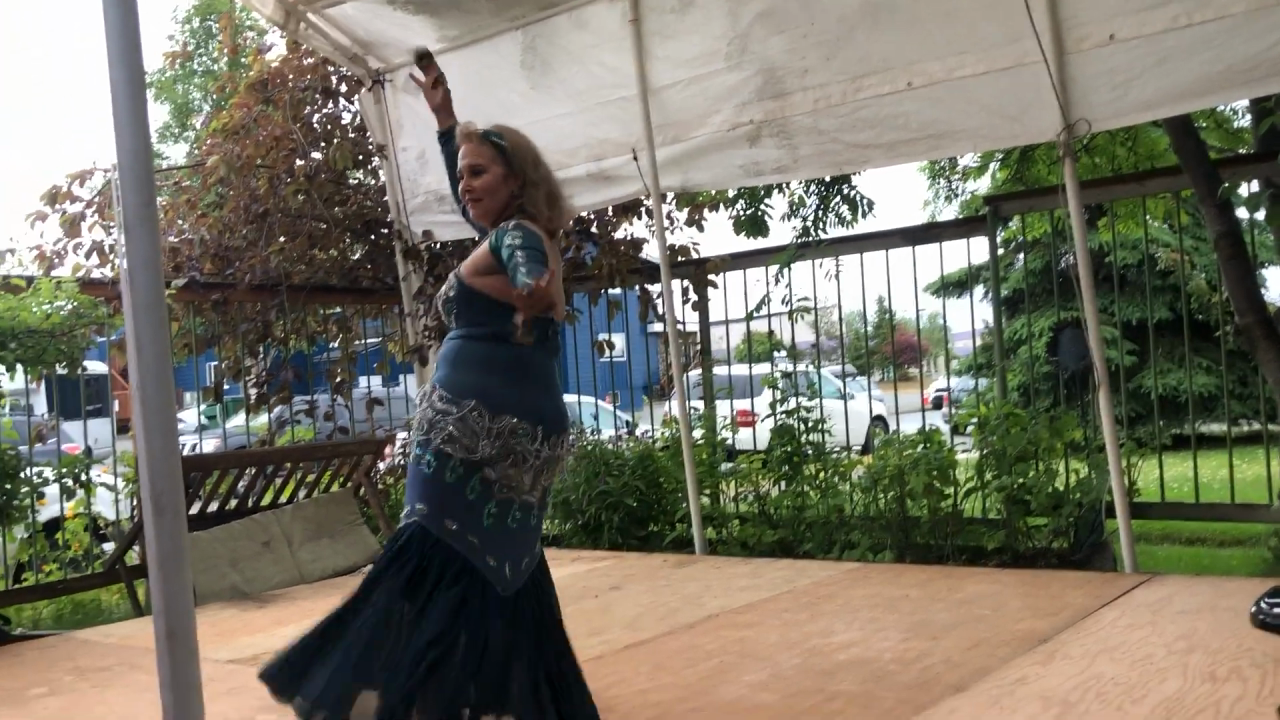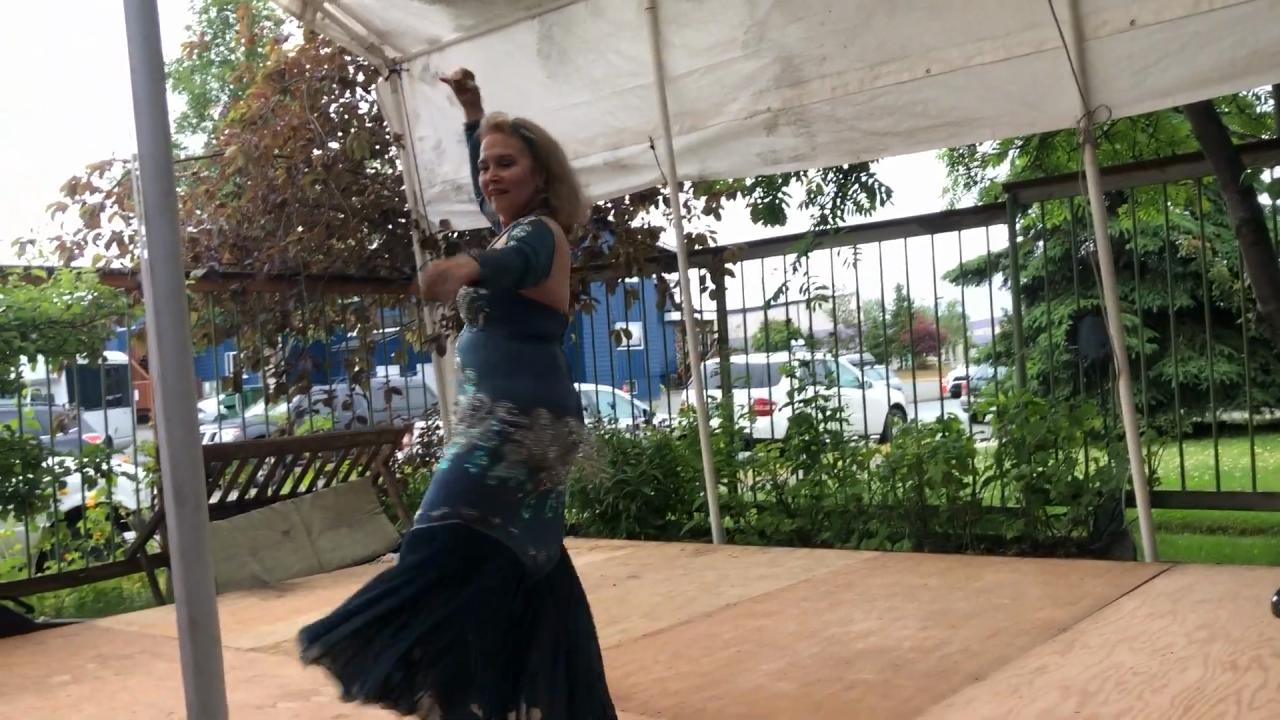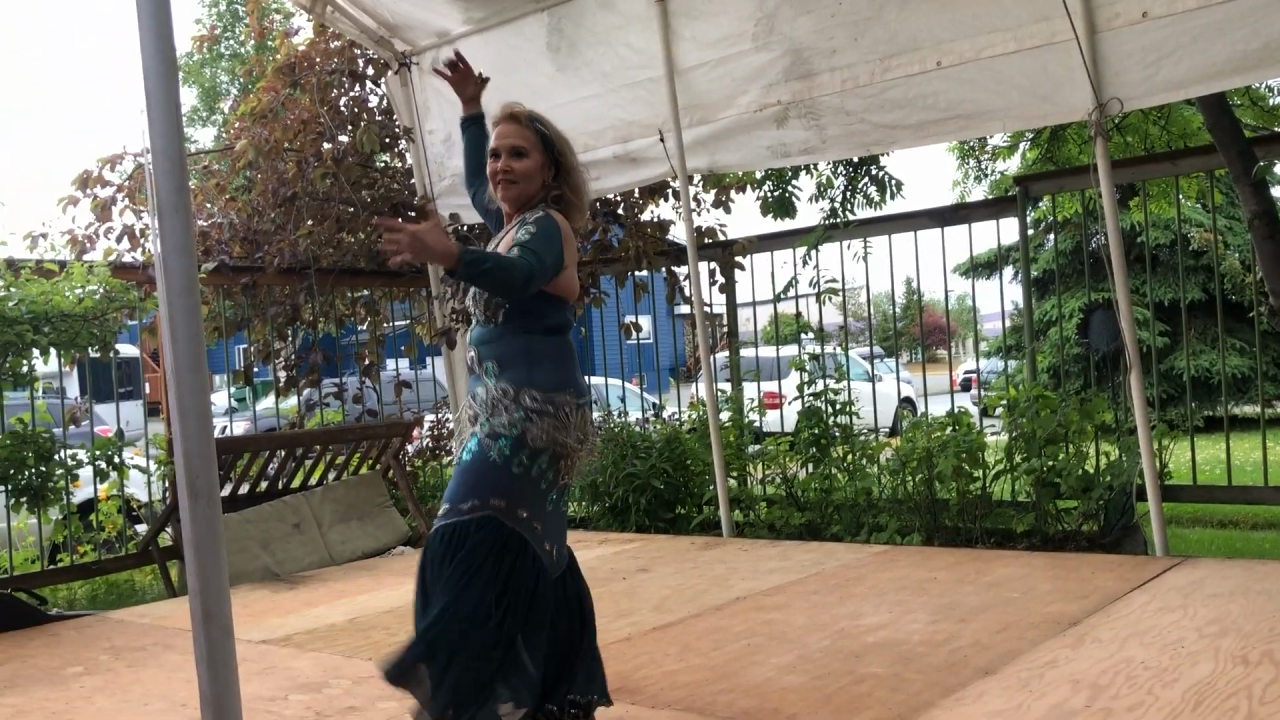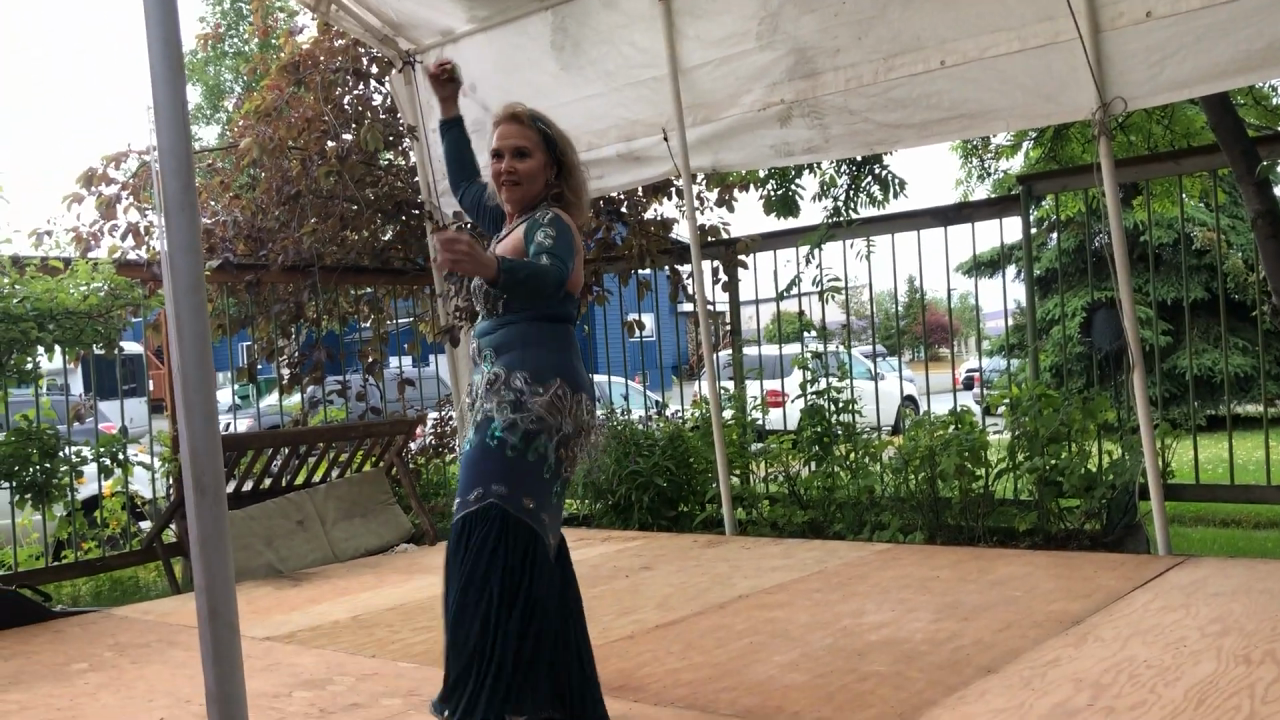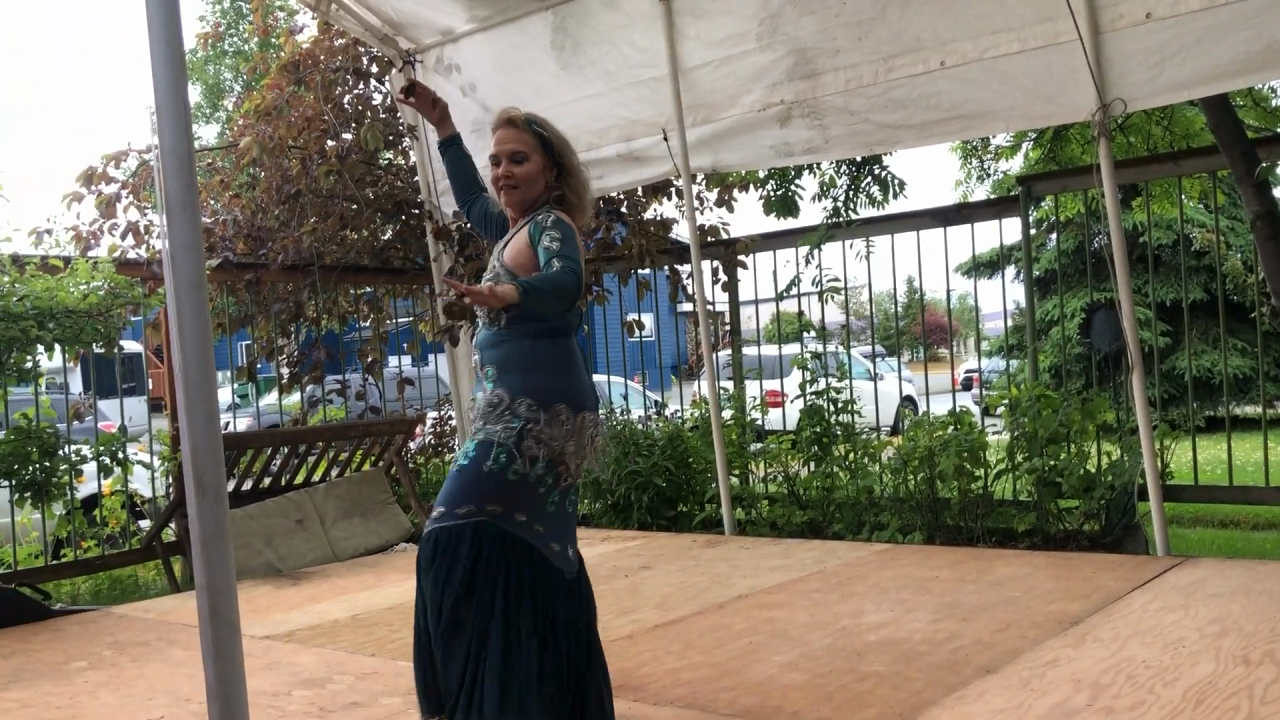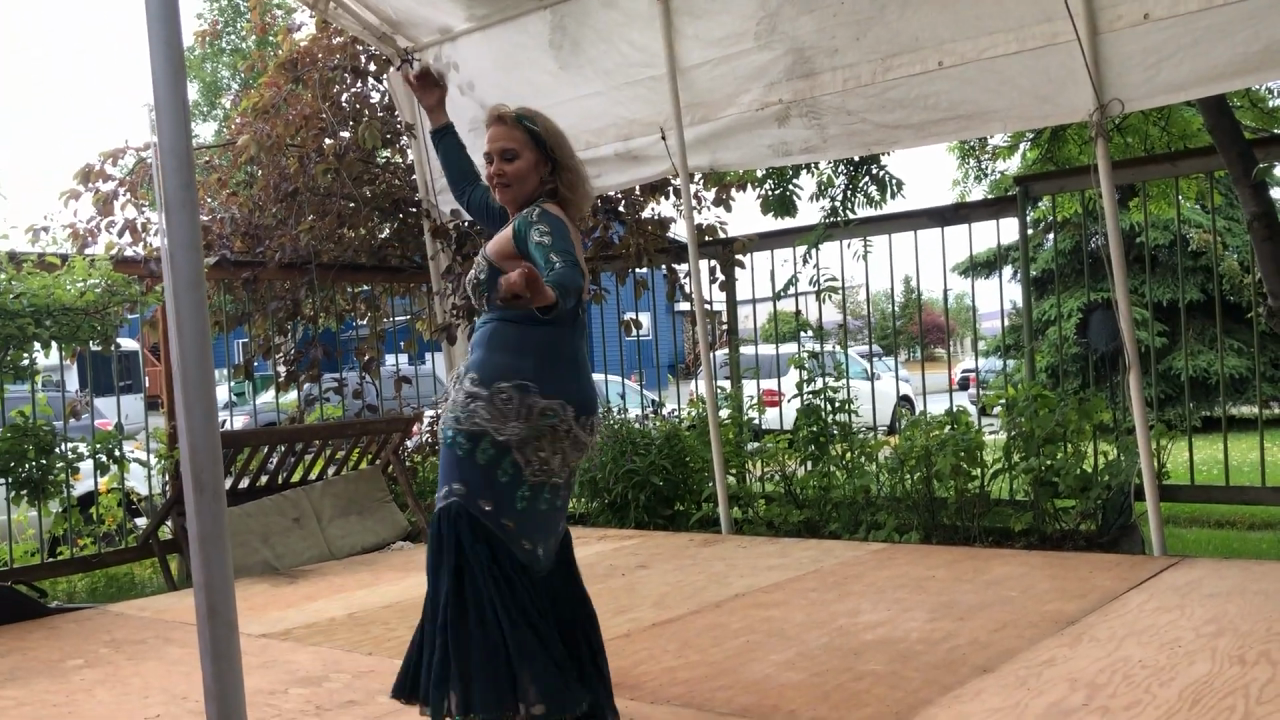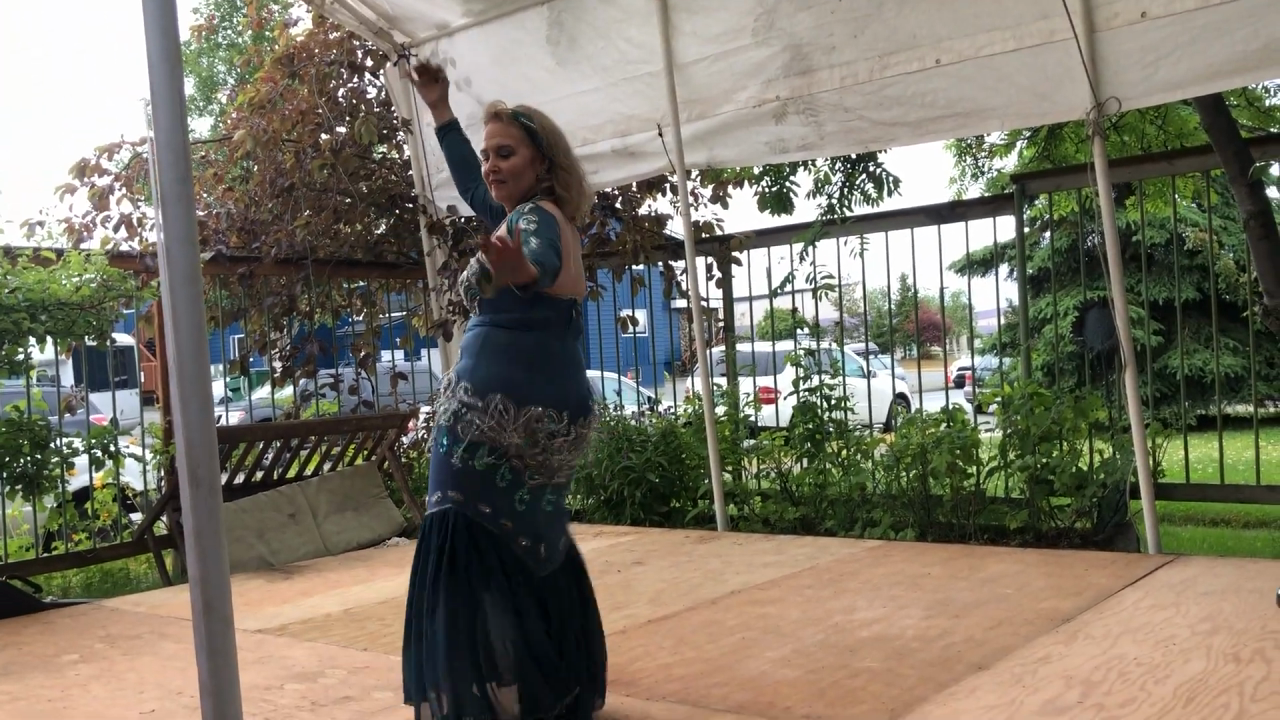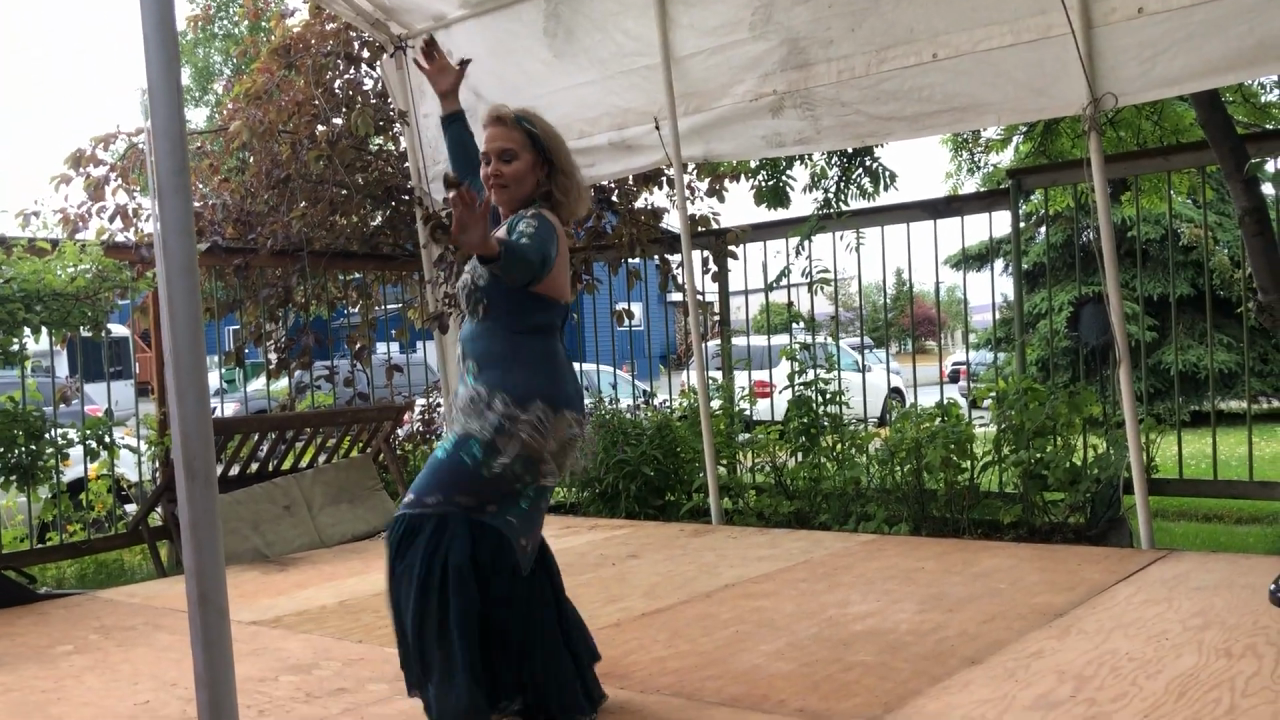
dt=0.2s
person 1, frame 1
left shoulder: (519, 237)
right shoulder: (515, 233)
left elbow: (527, 271)
right elbow: (468, 200)
left wrist: (531, 292)
right wrist: (442, 114)
left hip: (473, 420)
right hip: (529, 429)
left knee: (433, 562)
right knee: (509, 569)
person 1, frame 2
left shoulder: (537, 231)
right shoulder: (529, 229)
left elbow: (508, 268)
right elbow: (489, 194)
left wrist: (466, 266)
right wrist: (472, 115)
left hip: (508, 418)
right hip: (528, 418)
left knee: (442, 549)
right knee: (523, 559)
person 1, frame 3
left shoulder: (543, 226)
right shoulder: (516, 221)
left elbow: (515, 276)
right elbow: (476, 183)
left wrist: (445, 254)
right wrist: (471, 107)
left hip: (524, 411)
right hip: (524, 412)
left knee: (471, 550)
right knee: (528, 556)
person 1, frame 4
left shoulder: (550, 223)
right shoulder: (512, 221)
left elbow: (547, 276)
right elbow: (467, 188)
left wrist: (482, 263)
right wrist: (449, 108)
left hip: (527, 399)
right hip: (521, 404)
left knee: (489, 543)
right knee: (527, 550)
person 1, frame 5
left shoulder: (553, 224)
right shoulder: (519, 226)
left elbow: (564, 283)
right elbow: (471, 198)
left wrist: (507, 294)
right wrist: (441, 125)
left hip: (526, 415)
right hip: (551, 415)
left knee: (469, 550)
right knee: (541, 561)
person 1, frame 6
left shoulder: (540, 220)
right shoulder: (540, 221)
left elbow: (565, 278)
right elbow: (466, 189)
left wrist: (539, 291)
right wrist: (435, 113)
left hip: (505, 404)
right hip: (564, 411)
left knee: (471, 547)
right knee: (536, 552)
person 1, frame 7
left shoulder: (535, 218)
right shoulder: (543, 220)
left elbow: (545, 266)
right elbow: (471, 186)
left wrist: (518, 270)
right wrist: (439, 109)
left hip: (495, 407)
right hip: (556, 409)
left knee: (462, 549)
right knee: (533, 549)
person 1, frame 8
left shoulder: (537, 225)
right shoulder: (523, 223)
left elbow: (522, 261)
right elbow: (468, 183)
left wrist: (483, 246)
right wrist: (446, 97)
left hip: (509, 416)
right hip: (530, 416)
left knee: (425, 537)
right knee: (501, 551)
